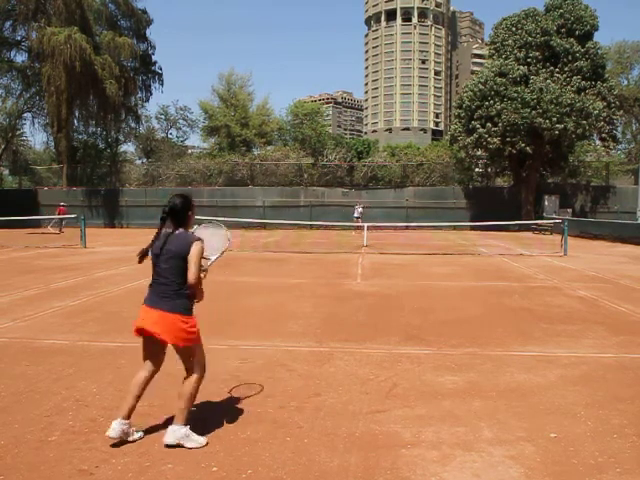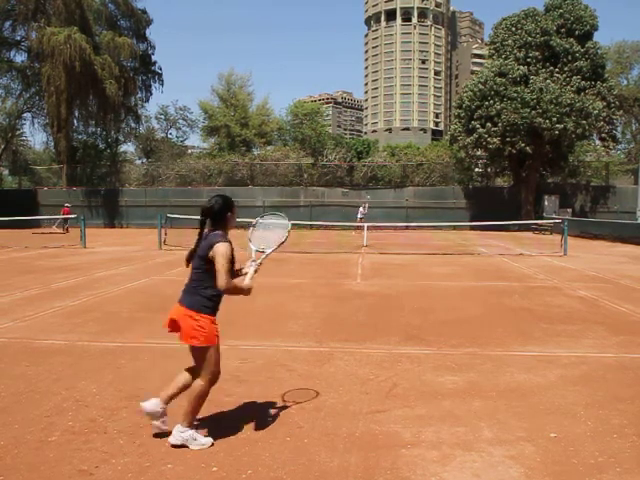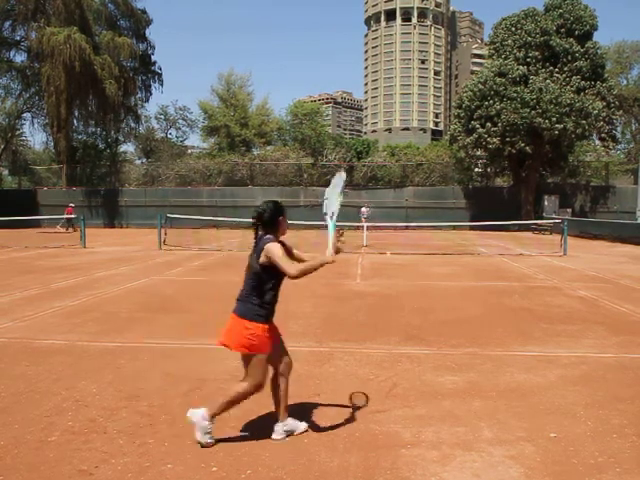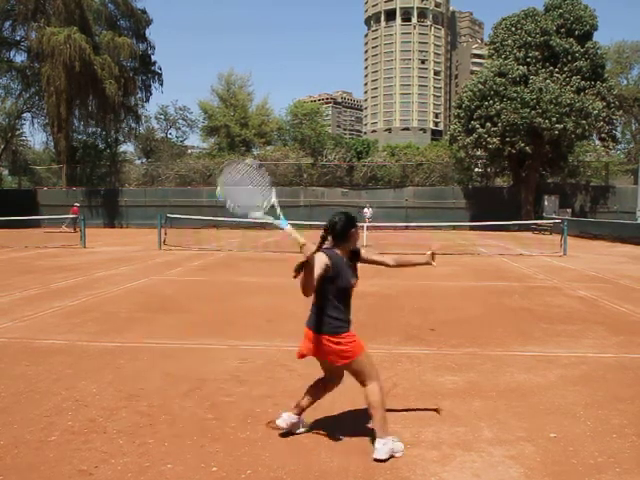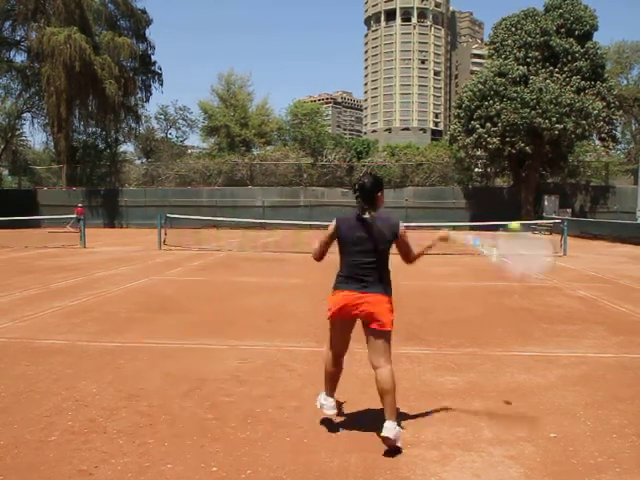
dt=0.3s
person 1, frame 1
left shoulder: (159, 240)
right shoulder: (194, 243)
right elbow: (193, 280)
right wrist: (199, 293)
left hip: (151, 311)
right hip: (176, 317)
left knee: (149, 368)
right knee: (195, 371)
left ankle: (121, 424)
right ankle: (177, 430)
person 1, frame 2
left shoulder: (206, 238)
right shoulder: (222, 244)
right elbow: (224, 285)
left wrist: (242, 271)
right wrist: (244, 289)
left hip: (188, 309)
right hip: (199, 315)
left knee: (201, 369)
right knee: (209, 375)
left ankle: (158, 403)
right ankle: (184, 430)
person 1, frame 3
left shoulder: (272, 243)
right shoulder: (272, 246)
left elbow: (301, 259)
right elbow: (294, 272)
left wrist: (329, 253)
right wrist: (324, 260)
left hip: (260, 320)
right hip: (251, 322)
left knee: (284, 366)
right knee: (255, 382)
left ankle: (282, 423)
right ankle: (205, 416)
person 1, frame 4
left shoulder: (353, 254)
right shoulder: (323, 257)
left elbow: (390, 262)
right elbow: (307, 290)
left wrist: (422, 260)
right wrist: (308, 263)
left hip: (326, 331)
right hip: (332, 335)
left knee: (332, 377)
right knee: (372, 381)
left ankle: (290, 417)
right ankle: (383, 441)
person 1, frame 5
left shoulder: (340, 222)
right shoulder: (393, 226)
left elbow: (317, 256)
right elbow: (410, 258)
left wrist: (332, 238)
right wrist: (434, 241)
left hip: (343, 294)
right hip: (373, 300)
left knee: (335, 350)
right knee: (381, 362)
left ankle: (328, 397)
right ankle: (389, 424)
